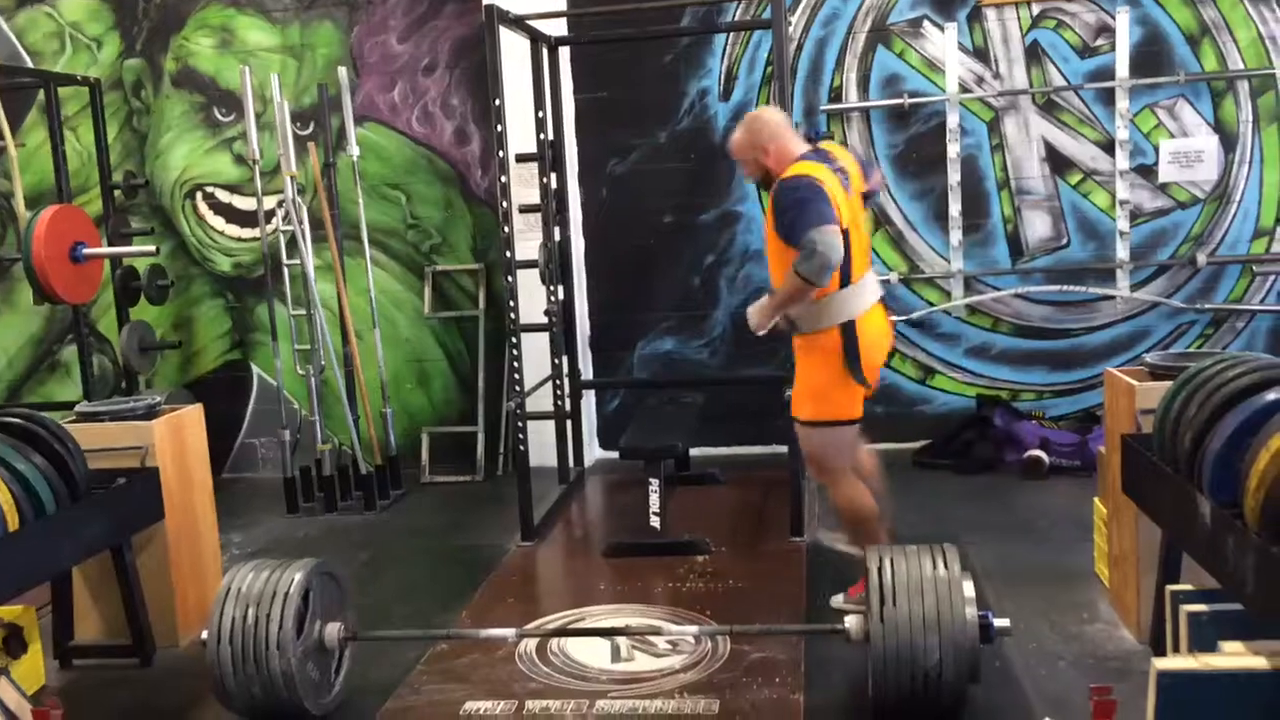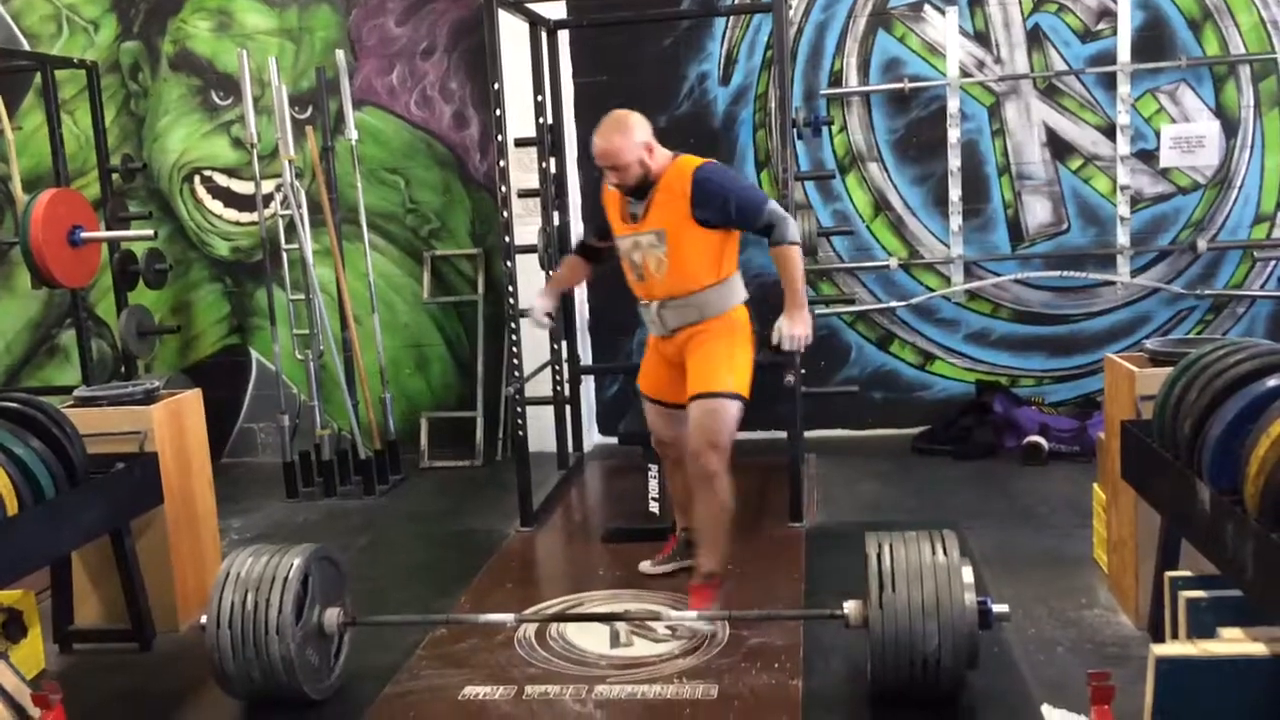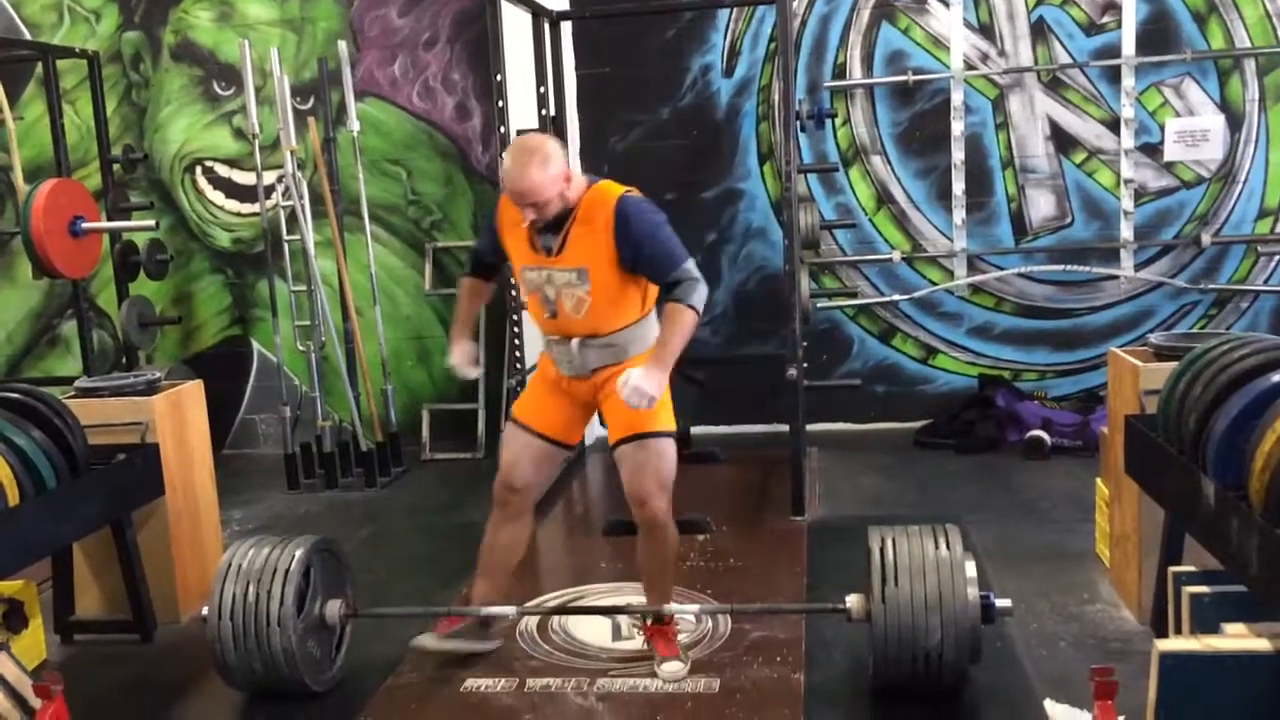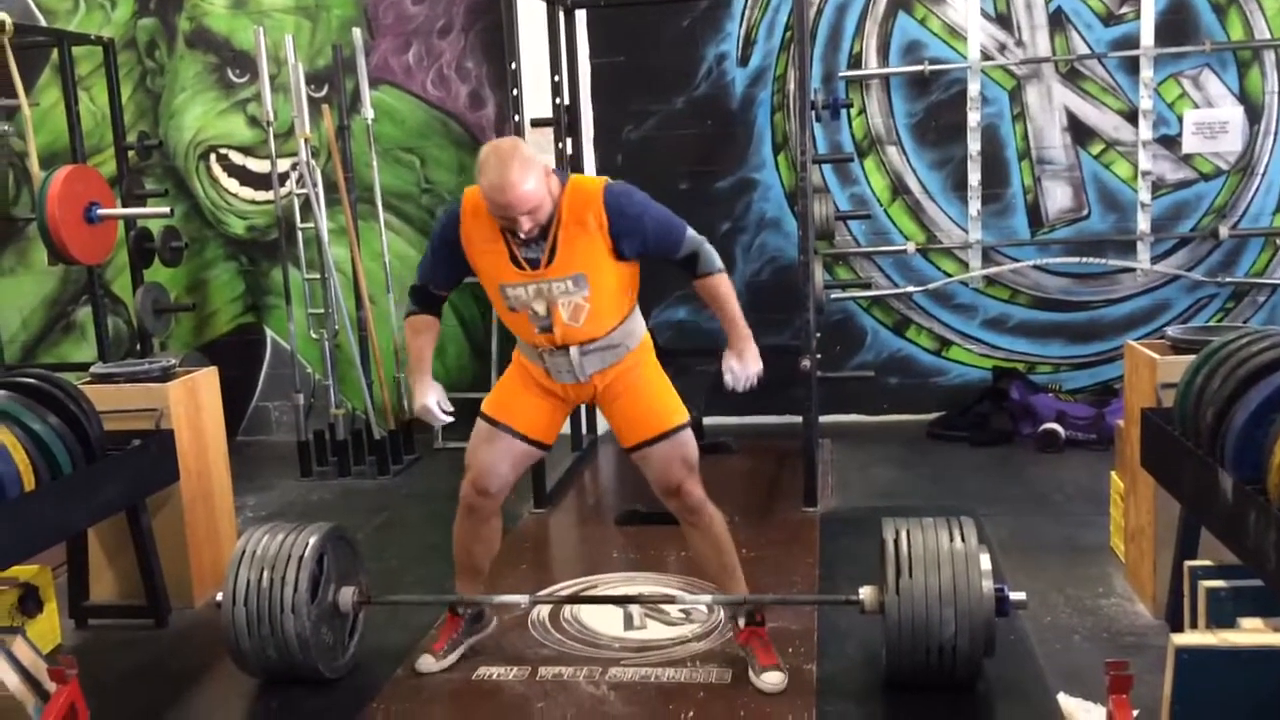
dt=0.5s
person 1, frame 1
left shoulder: (796, 187)
right shoulder: (833, 157)
left elbow: (825, 256)
right elbow: (869, 181)
left wrist: (774, 306)
left hip: (835, 339)
right hip: (864, 323)
left knee: (830, 467)
right knee: (841, 438)
right ankle: (863, 539)
person 1, frame 2
left shoulder: (701, 181)
right shoulder: (612, 190)
left elbow: (779, 226)
right elbow: (589, 250)
left wrist: (796, 308)
right wrist: (550, 292)
left hip: (716, 328)
right hip: (662, 334)
left knee: (706, 454)
right knee: (670, 450)
left ankle: (709, 579)
right ankle: (690, 536)
person 1, frame 3
left shoulder: (623, 213)
right shoulder: (507, 213)
left elbow: (689, 285)
right elbow: (483, 265)
left wrist: (659, 368)
right wrist: (462, 335)
left hip: (628, 366)
right hip: (560, 365)
left knee: (650, 506)
right knee: (511, 491)
left ankle: (660, 624)
right ankle: (480, 618)
person 1, frame 4
left shoulder: (609, 205)
right shoulder: (464, 221)
left elbow: (695, 254)
right elbow: (425, 297)
left wrist: (739, 342)
right wrist: (420, 377)
left hip: (621, 360)
right hip: (537, 367)
left knee: (685, 493)
right knee: (479, 491)
left ankle: (749, 627)
right ankle: (466, 615)
